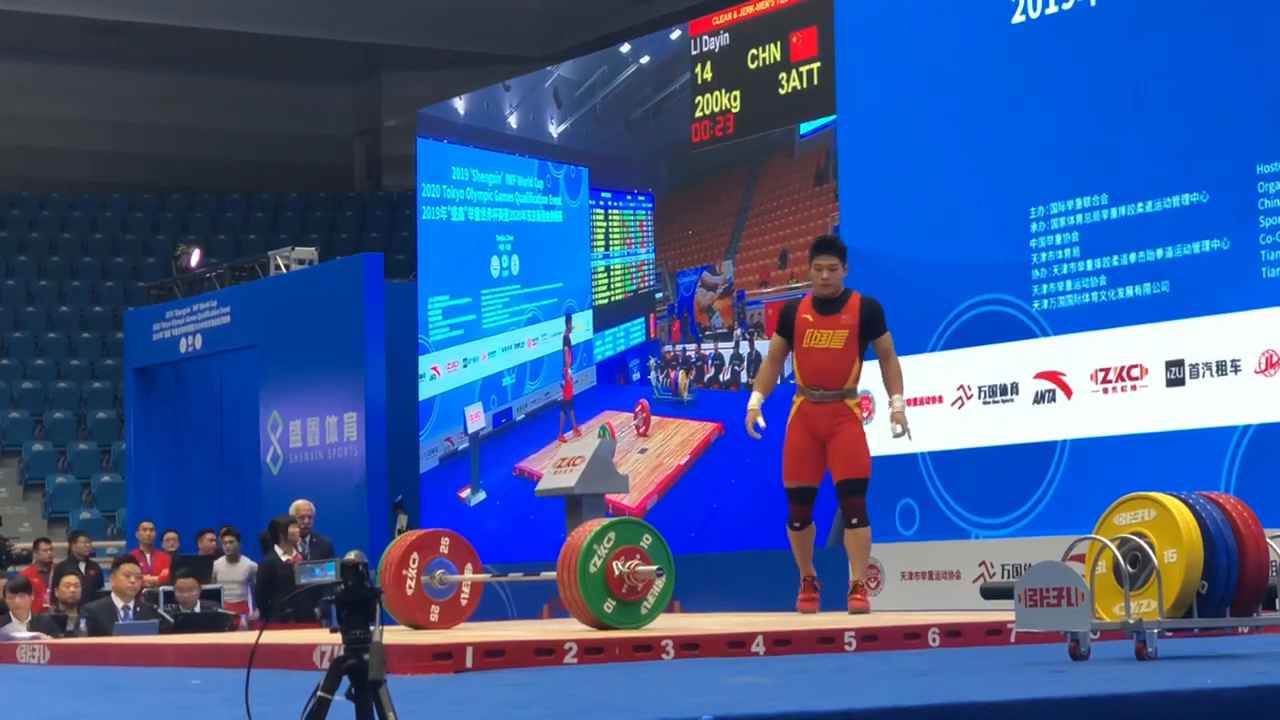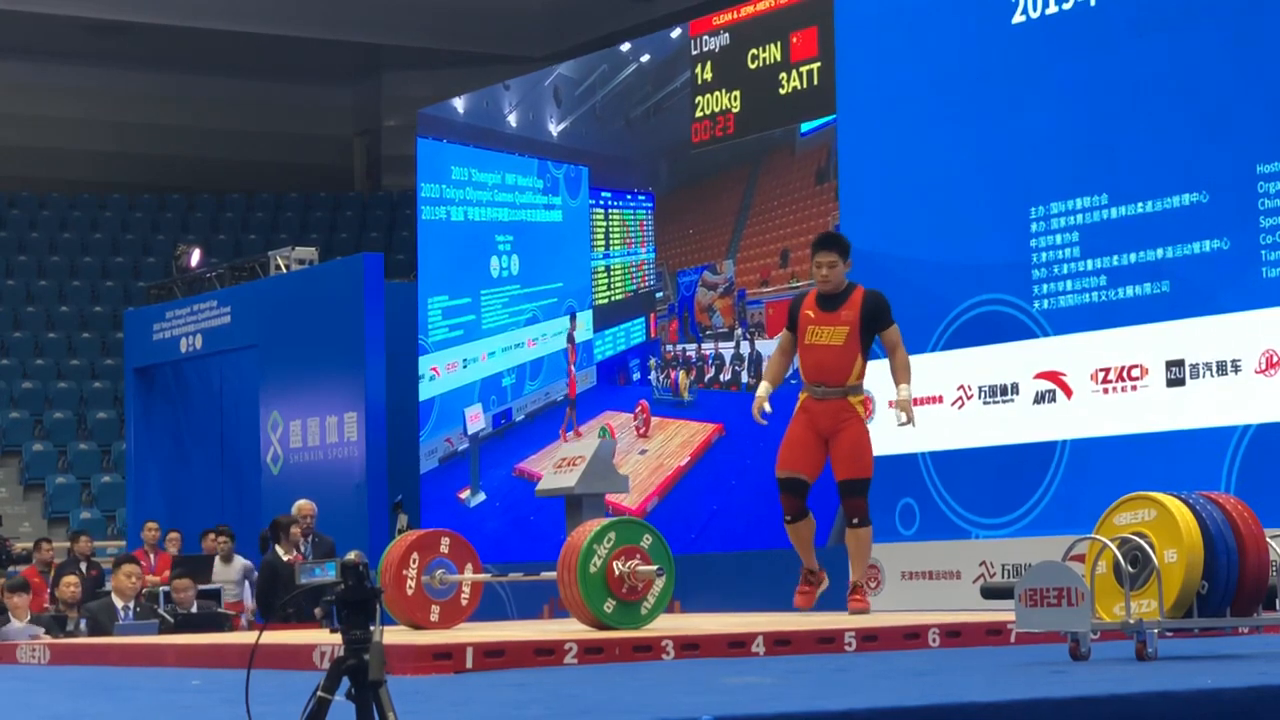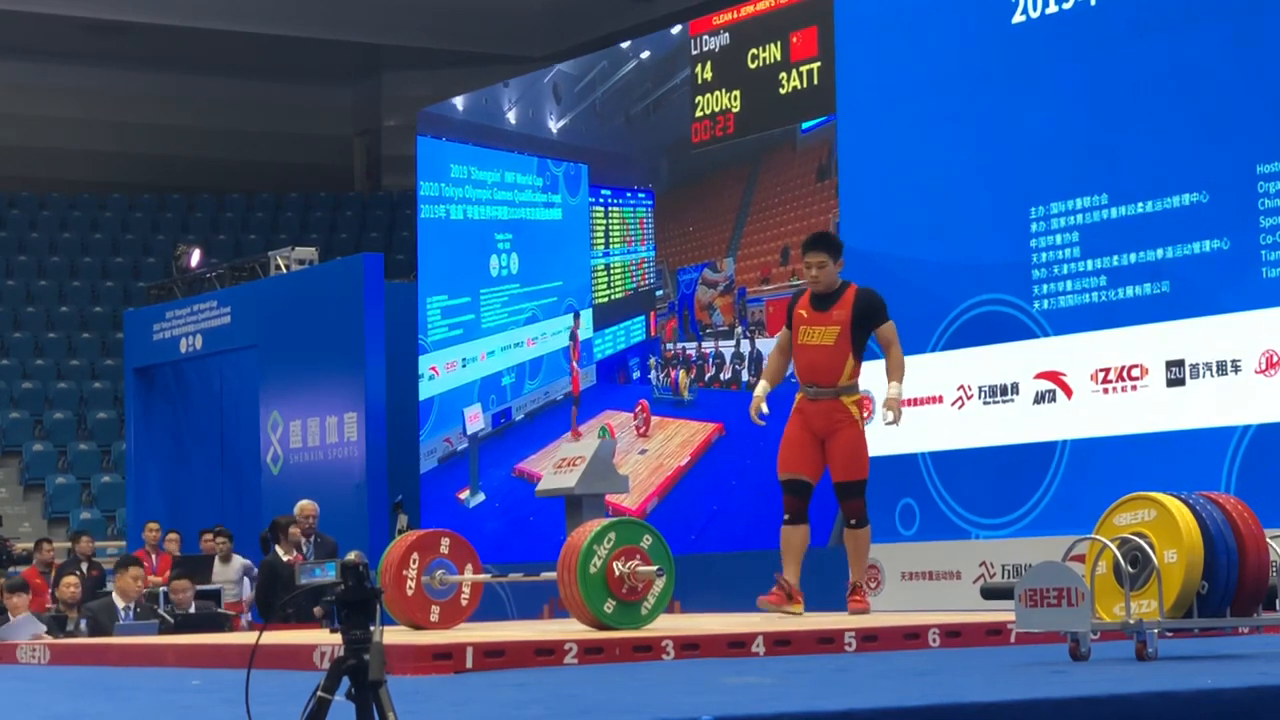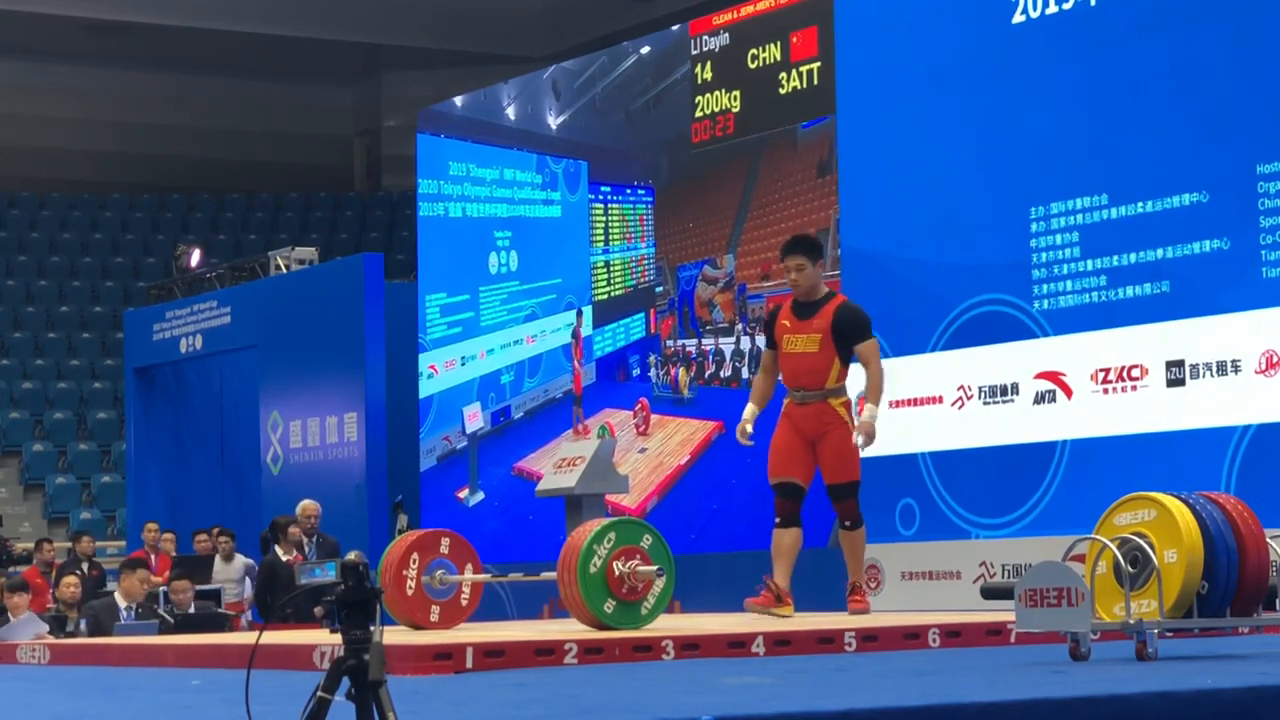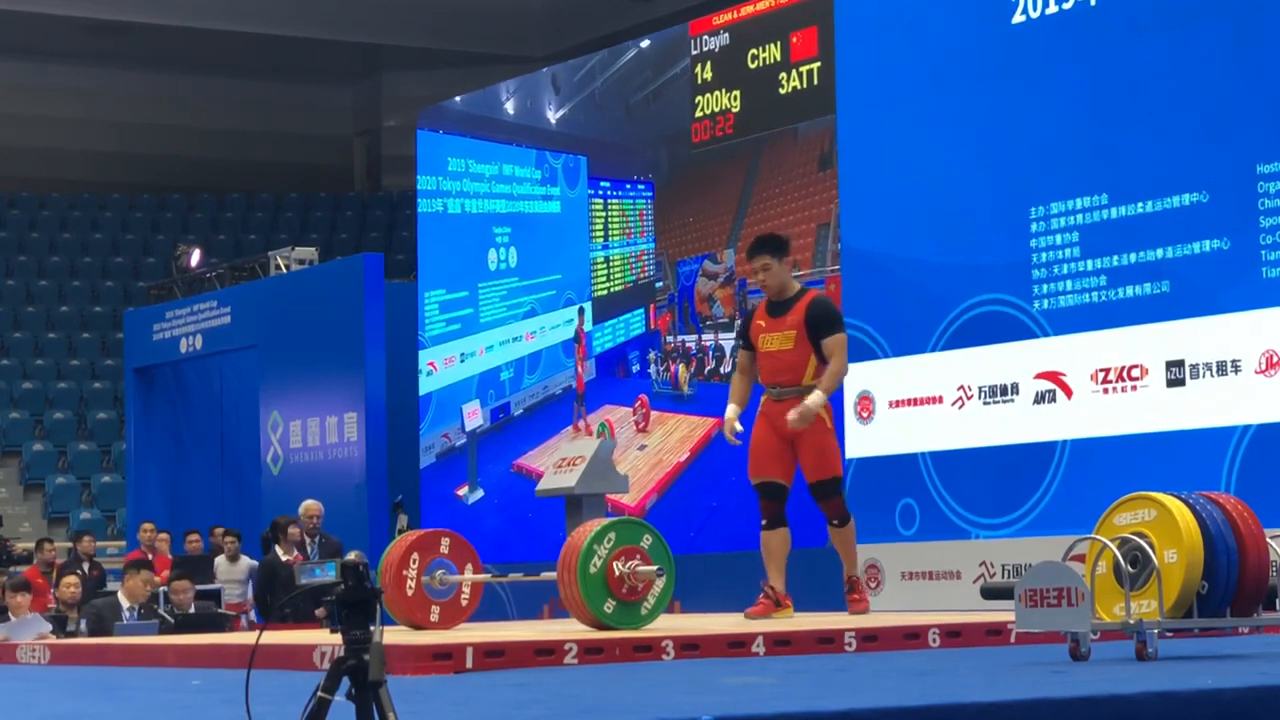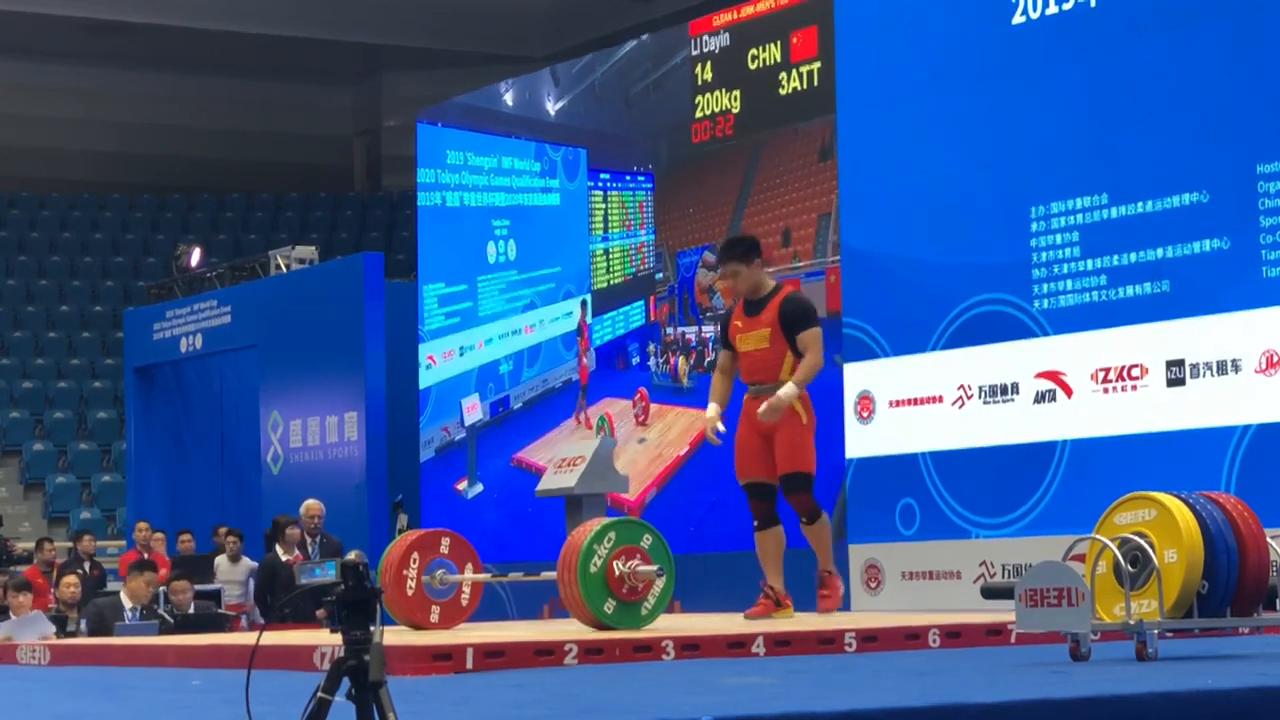
dt=0.2s
person 1, frame 1
left shoulder: (866, 309)
right shoulder: (793, 311)
left elbow: (887, 357)
right elbow: (773, 359)
left wrist: (897, 403)
right wrist: (755, 401)
left hip: (845, 414)
right hip: (804, 413)
left knee: (853, 501)
right knee: (798, 505)
left ankle: (857, 587)
right ankle: (808, 580)
person 1, frame 2
left shoulder: (870, 302)
right shoulder: (801, 304)
left elbow: (895, 349)
right elbow: (784, 351)
left wrist: (903, 392)
right wrist: (764, 390)
left hip: (848, 410)
right hip: (808, 408)
left knee: (854, 500)
right knee: (790, 493)
left ankle: (857, 587)
right ankle: (811, 571)
person 1, frame 3
left shoulder: (863, 300)
right shoulder: (798, 302)
left elbow: (891, 345)
right elbow: (782, 349)
left wrist: (894, 390)
right wrist: (762, 388)
left hip: (844, 410)
right hip: (804, 409)
left knee: (851, 501)
right knee: (793, 498)
left ankle: (856, 588)
right ankle: (788, 588)
person 1, frame 4
left shoulder: (845, 313)
right shoulder: (778, 315)
left elbow: (872, 364)
right elbow: (767, 370)
left wrist: (869, 413)
right wrist: (750, 412)
left hip: (832, 413)
right hip: (792, 414)
left knee: (845, 503)
right knee: (784, 503)
left ankle: (856, 587)
right ankle: (779, 592)
person 1, frame 5
left shoulder: (818, 307)
right shoulder: (753, 318)
left elbow: (838, 361)
right elbow: (744, 370)
left wrist: (815, 400)
right wrist: (732, 411)
left hip: (809, 410)
right hip: (769, 412)
left knee: (830, 500)
right knee: (769, 504)
left ankle: (853, 581)
right ankle: (776, 594)
person 1, frame 6
left shoulder: (792, 304)
right shoulder: (733, 317)
left elbow: (815, 355)
right elbow: (725, 370)
left wrist: (785, 394)
right wrist: (713, 409)
left hip: (790, 409)
right hip: (752, 411)
left knee: (799, 495)
right knee: (759, 504)
left ankle: (828, 574)
right ankle: (776, 593)
